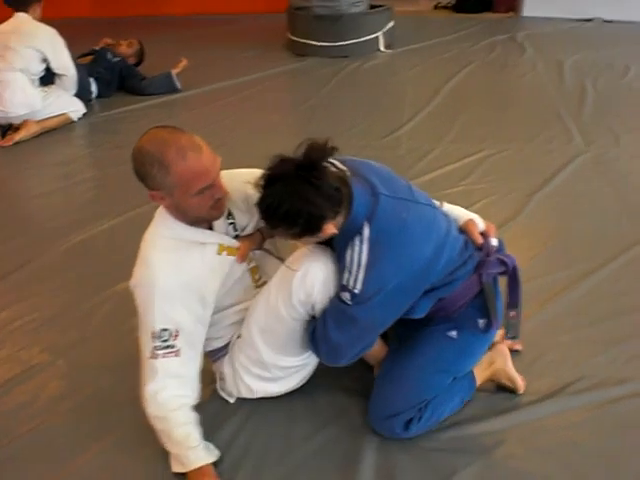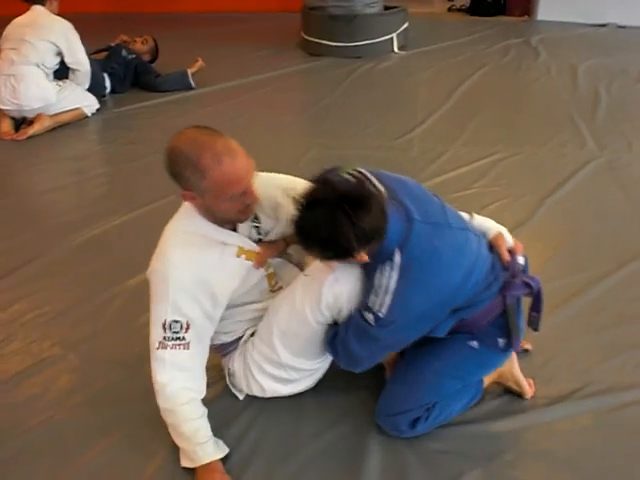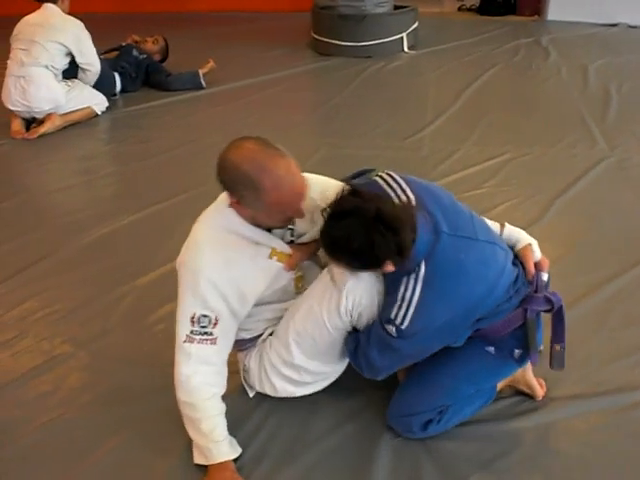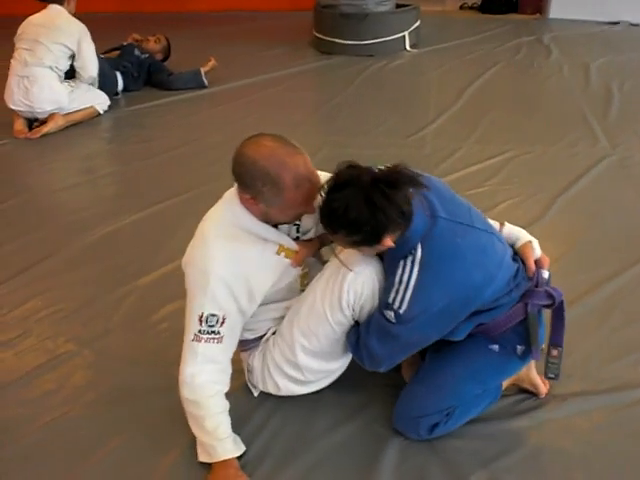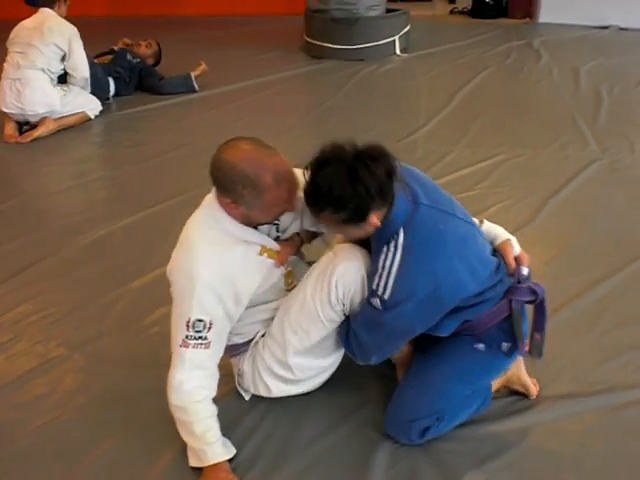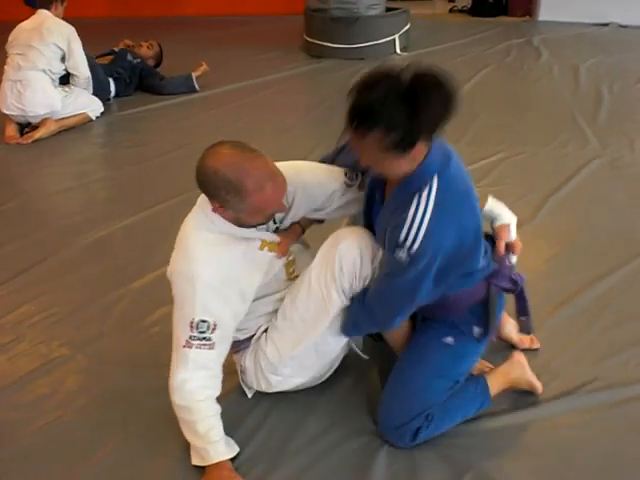
dt=0.2s
person 1, frame 1
left shoulder: (240, 187)
right shoulder: (161, 271)
right elbow: (166, 382)
left hip: (295, 319)
right hip: (252, 366)
right knee: (314, 265)
person 1, frame 2
left shoulder: (270, 188)
right shoulder: (177, 265)
right elbow: (173, 372)
left wrist: (488, 228)
left hip: (311, 321)
right hip: (263, 364)
right knee: (339, 272)
person 1, frame 3
left shoulder: (304, 191)
right shoulder: (208, 260)
right elbow: (197, 367)
left hip: (327, 320)
right hip: (278, 364)
right knee: (357, 281)
person 1, frame 4
left shoulder: (303, 187)
right shoulder: (216, 259)
right elbow: (201, 367)
left wrist: (516, 238)
left hip: (326, 318)
right hip: (280, 363)
right knee: (359, 271)
person 1, frame 5
left shoulder: (282, 186)
right shoulder: (201, 265)
right elbow: (189, 374)
left wrist: (494, 234)
left hip: (313, 317)
right hip: (270, 366)
right knee: (349, 265)
person 1, frame 6
left shoulder: (276, 182)
right shoulder: (201, 264)
right elbow: (192, 372)
left hip: (319, 313)
right hip: (274, 361)
right knee: (352, 245)
person 2, frame 1
left shoulder: (374, 265)
right shoulder: (331, 172)
left elbow: (334, 346)
right elbow: (300, 172)
left hip: (463, 310)
left knee: (391, 419)
left ankle: (488, 363)
person 2, frame 2
left shoulder: (397, 287)
right shoulder: (365, 183)
left elbow: (352, 351)
right elbow: (331, 179)
left hip: (485, 323)
right hip: (476, 279)
left knee: (396, 418)
left ankle: (494, 367)
person 2, frame 3
left shoulder: (420, 299)
right shoulder: (396, 189)
left elbow: (374, 360)
right elbow: (364, 183)
left hip: (502, 335)
right hip: (496, 287)
left knee: (407, 418)
left ankle: (507, 373)
person 2, frame 4
left shoulder: (420, 286)
right shoulder: (402, 188)
left elbow: (376, 351)
left hip: (505, 331)
right hip: (494, 290)
left knee: (414, 420)
left ankle: (511, 371)
person 2, frame 5
left shoulder: (406, 270)
right shoulder: (391, 181)
left elbow: (369, 341)
left hip: (487, 326)
right hip: (465, 297)
left knee: (405, 425)
left ankle: (502, 373)
person 2, frame 6
left shoulder: (429, 212)
right shoulder: (413, 148)
left elbow: (390, 305)
left wrist: (342, 318)
left hip: (460, 312)
right hip: (438, 287)
left knee: (399, 428)
left ankle: (506, 374)
right ankle: (494, 325)
person 3, frame 1
right shoulder: (43, 31)
right elbow: (67, 72)
right wrist: (62, 96)
right hip: (18, 101)
right knee: (76, 107)
right ankle: (33, 128)
person 3, frame 2
left shoulder: (13, 24)
right shoulder: (59, 24)
left elbow: (14, 62)
right elbow: (82, 66)
right wrist: (74, 90)
right hip: (32, 94)
right knee: (90, 103)
right ankle: (47, 122)
person 3, frame 3
left shoulder: (24, 21)
right shoulder: (70, 24)
left elbow: (24, 61)
right elbow: (92, 66)
right wrist: (81, 88)
right hip: (41, 94)
right knee: (99, 102)
left ankle: (19, 117)
right ankle: (57, 121)
person 3, frame 4
left shoulder: (29, 21)
right shoulder: (75, 26)
left elbow: (26, 61)
right elbow: (88, 73)
right wrist: (86, 89)
right hip: (44, 95)
right knee: (101, 100)
left ankle: (21, 117)
right ankle: (60, 120)
person 3, frame 5
left shoulder: (21, 26)
right shoulder: (65, 28)
left elbow: (21, 65)
right elbow: (80, 74)
right wrist: (79, 94)
right hip: (37, 98)
right knee: (93, 105)
left ankle: (12, 120)
right ankle: (51, 124)
person 3, frame 6
left shoulder: (19, 28)
right shoulder: (63, 28)
right elbow: (80, 73)
right wrist: (81, 96)
right hip: (38, 99)
right knee: (94, 106)
left ankle: (13, 122)
right ankle: (52, 126)
person 4, frame 1
left shoulder: (122, 67)
right shoulder: (103, 52)
left elbow: (143, 86)
right elbow: (79, 62)
left wrist: (174, 73)
right wrist: (97, 49)
person 4, frame 2
left shoulder: (138, 64)
right shoulder: (119, 51)
left elbow: (157, 83)
right elbow: (91, 58)
left wrist: (189, 72)
right wrist: (113, 46)
left hip: (99, 79)
person 4, frame 3
left shoulder: (148, 64)
right shoulder: (129, 50)
left elbow: (168, 82)
right elbow: (102, 57)
left wrist: (200, 73)
right wrist: (125, 46)
left hip: (109, 78)
person 4, frame 4
left shoulder: (151, 64)
right shoulder: (129, 51)
left elbow: (170, 81)
right elbow: (103, 57)
left wrist: (202, 72)
right wrist: (126, 45)
person 4, frame 5
left shoulder: (141, 67)
right shoulder: (121, 54)
left elbow: (162, 85)
right elbow: (93, 61)
left wrist: (193, 75)
right wrist: (116, 49)
left hip: (103, 82)
person 4, frame 6
left shoulder: (142, 68)
right shoulder: (122, 54)
left elbow: (162, 85)
right elbow: (94, 62)
left wrist: (194, 76)
right wrist: (117, 51)
left hip: (104, 82)
